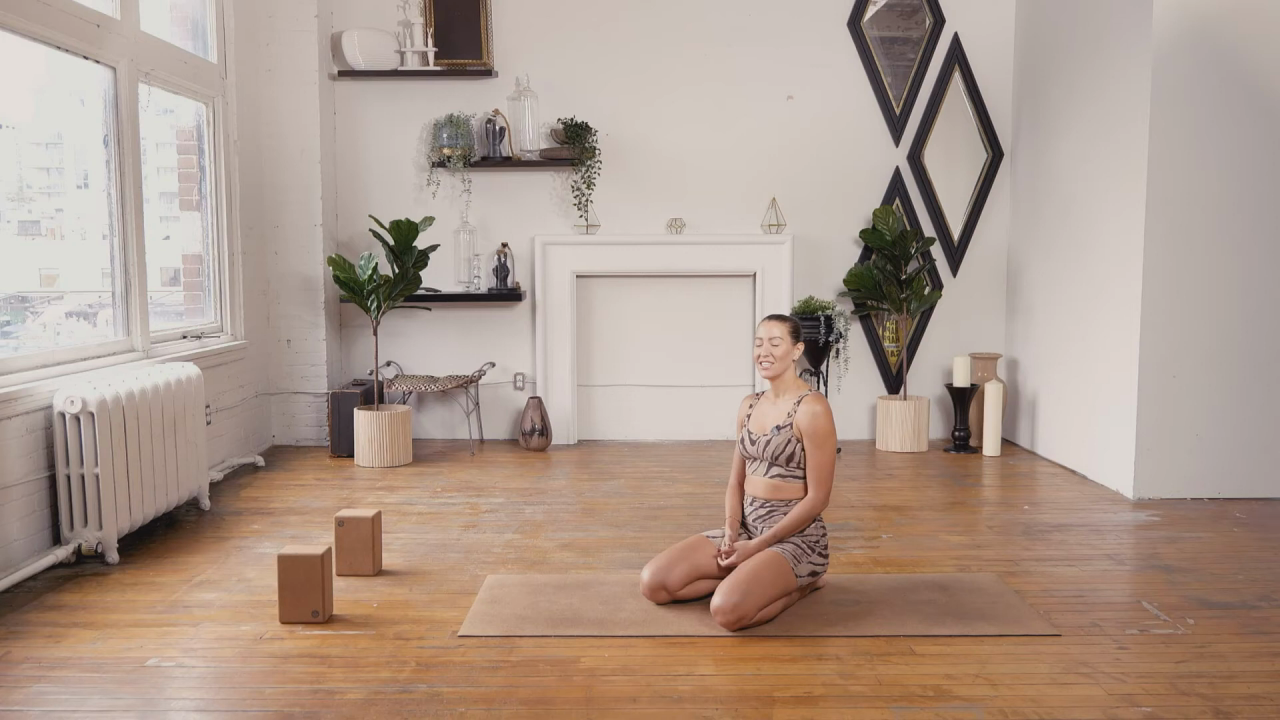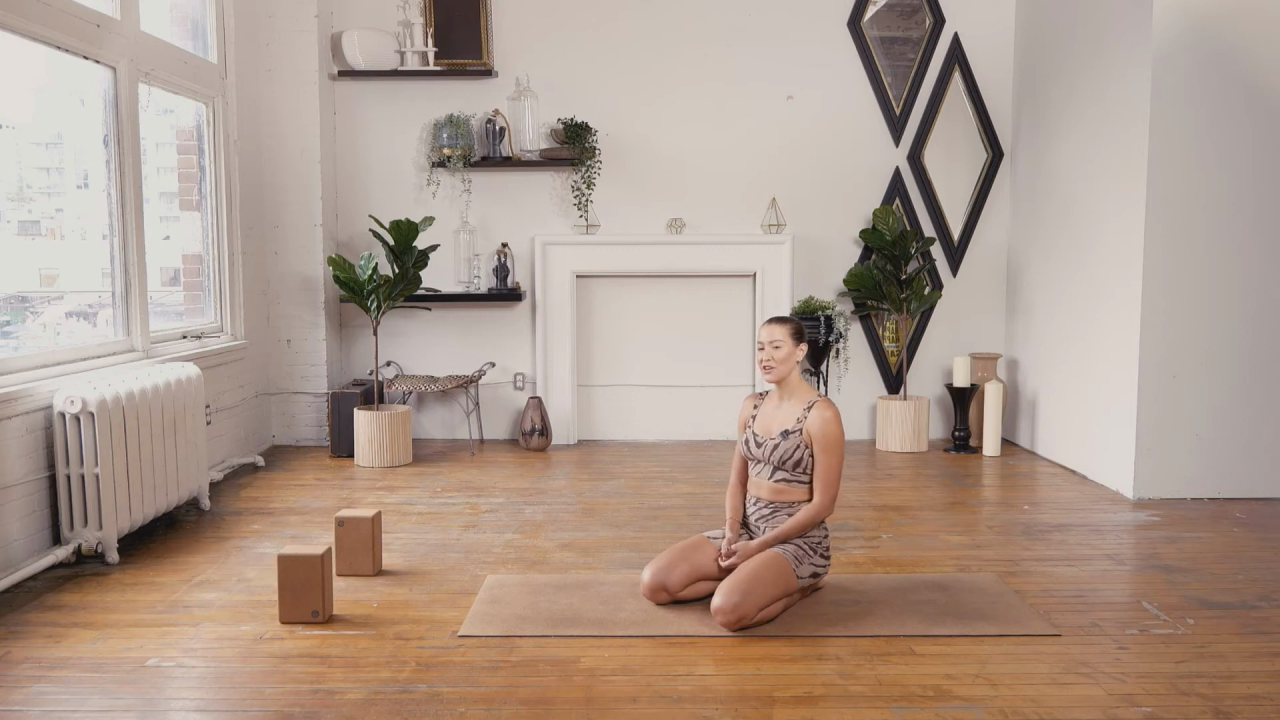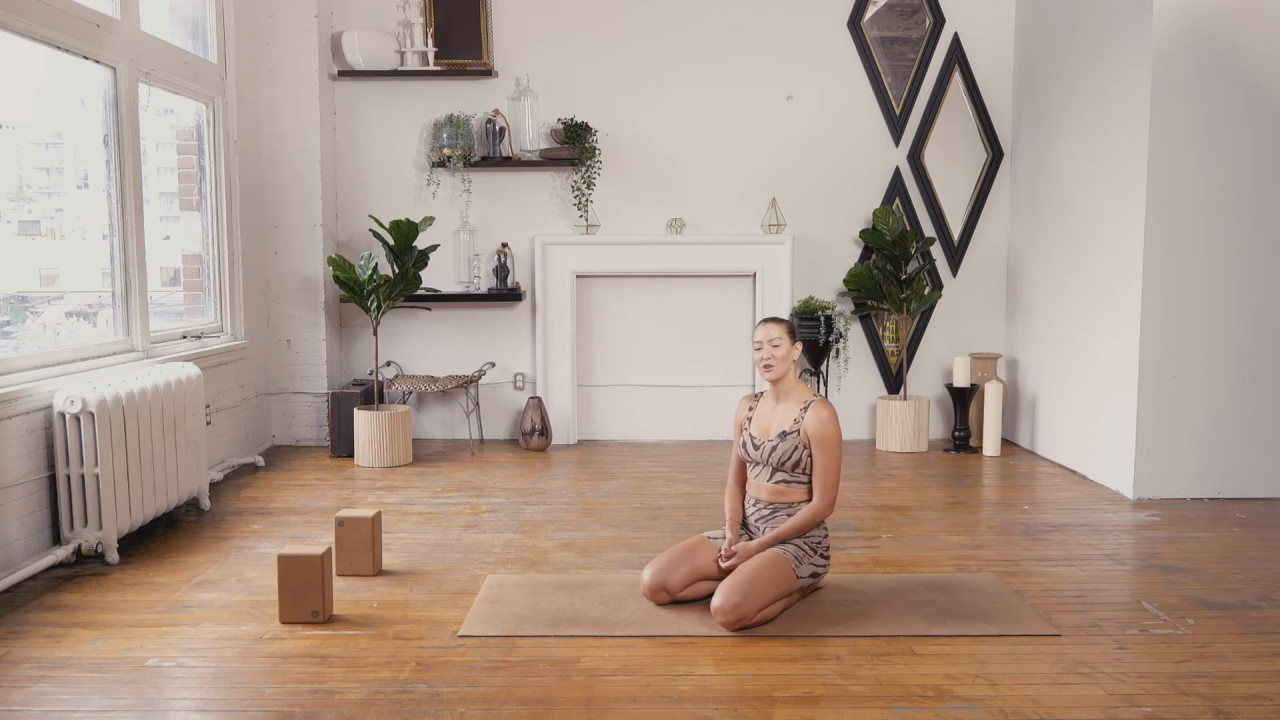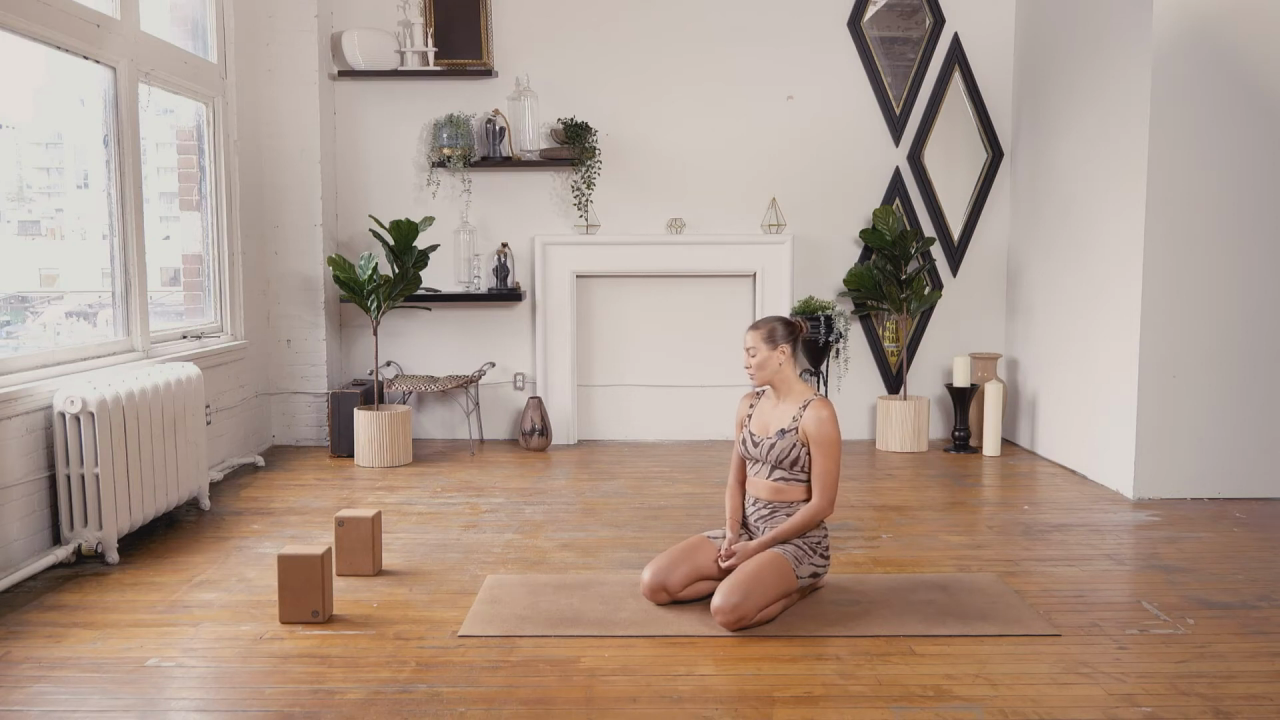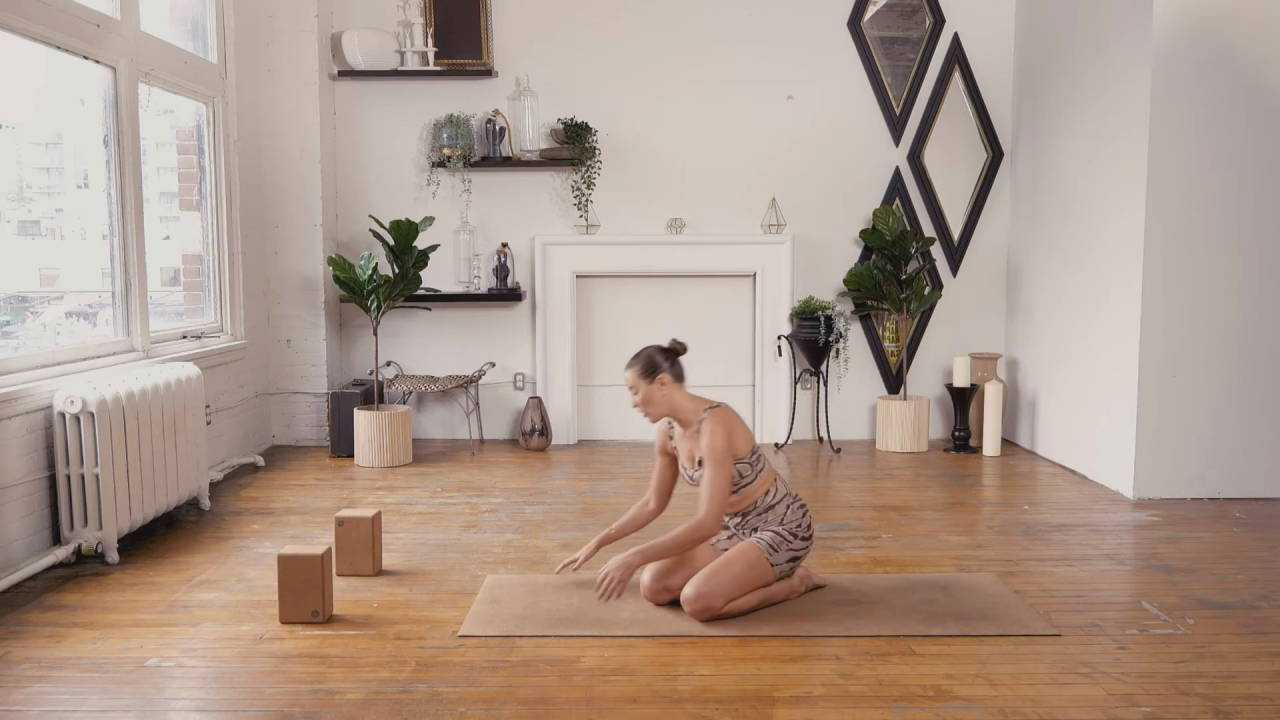
dt=1s
person 1, frame 1
left shoulder: (812, 408)
right shoulder: (749, 405)
left elbow: (818, 499)
left wrist: (756, 546)
right wrist: (731, 530)
left hip: (795, 536)
right hip: (747, 527)
left knee: (727, 609)
right knee: (653, 583)
left ankle: (800, 584)
right ankle: (751, 577)
person 1, frame 2
left shoulder: (821, 414)
right shoulder: (752, 405)
left elbow: (823, 504)
left wrist: (756, 547)
right wrist: (732, 531)
left hip: (797, 538)
right hip: (747, 527)
left knee: (727, 609)
right knee: (653, 583)
left ankle: (798, 585)
right ankle: (751, 577)
person 1, frame 3
left shoulder: (818, 414)
right shoulder: (747, 406)
left elbow: (823, 504)
left wrist: (757, 547)
right wrist: (732, 532)
left hip: (797, 538)
right hip: (747, 526)
left knee: (728, 609)
right knee: (654, 583)
left ankle: (800, 585)
right ankle: (753, 578)
person 1, frame 4
left shoulder: (817, 413)
right shoulder: (749, 404)
left elbow: (822, 504)
left wrist: (757, 547)
right wrist: (732, 532)
left hip: (797, 538)
right hip: (747, 527)
left knee: (727, 609)
right knee: (654, 584)
left ankle: (799, 584)
right ankle: (752, 578)
person 1, frame 5
left shoulder: (716, 426)
right shoulder: (668, 432)
left elbow: (710, 522)
right elbow: (653, 504)
left wrist: (636, 557)
right wrist: (595, 545)
left hip: (782, 527)
right hip: (738, 526)
left knee: (697, 602)
right knee: (654, 587)
left ankle: (795, 582)
right ankle: (753, 568)
